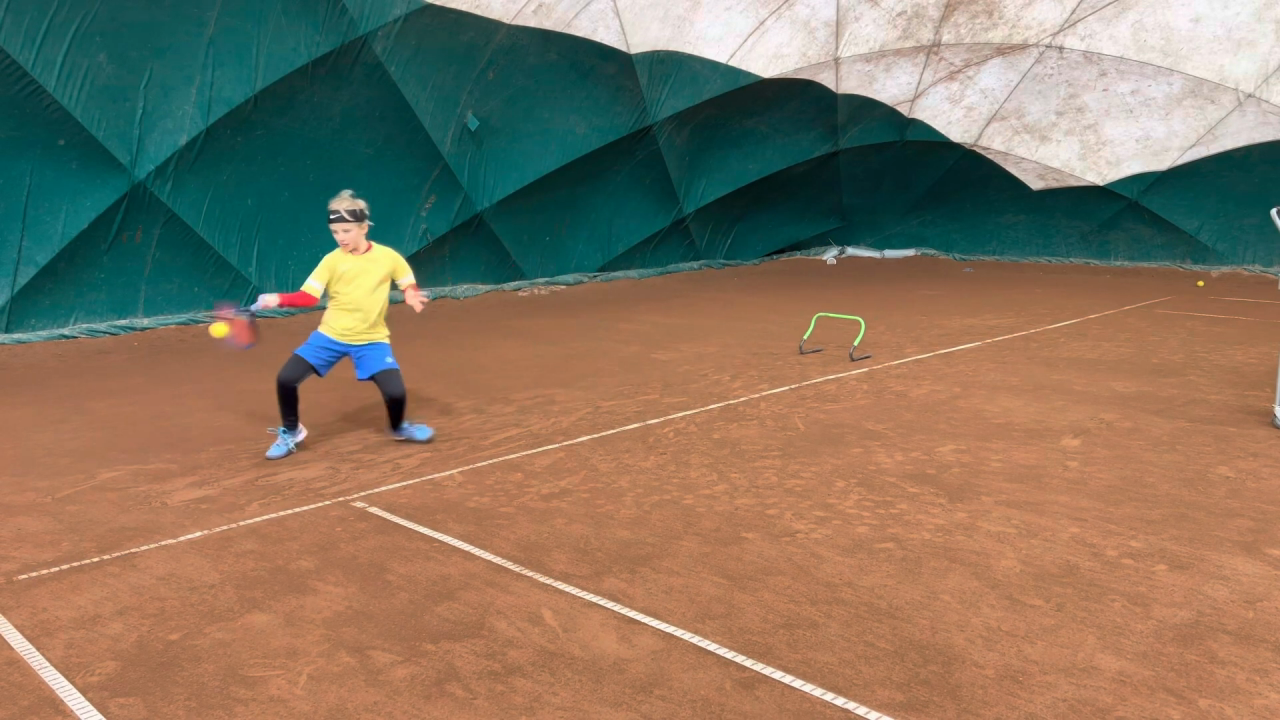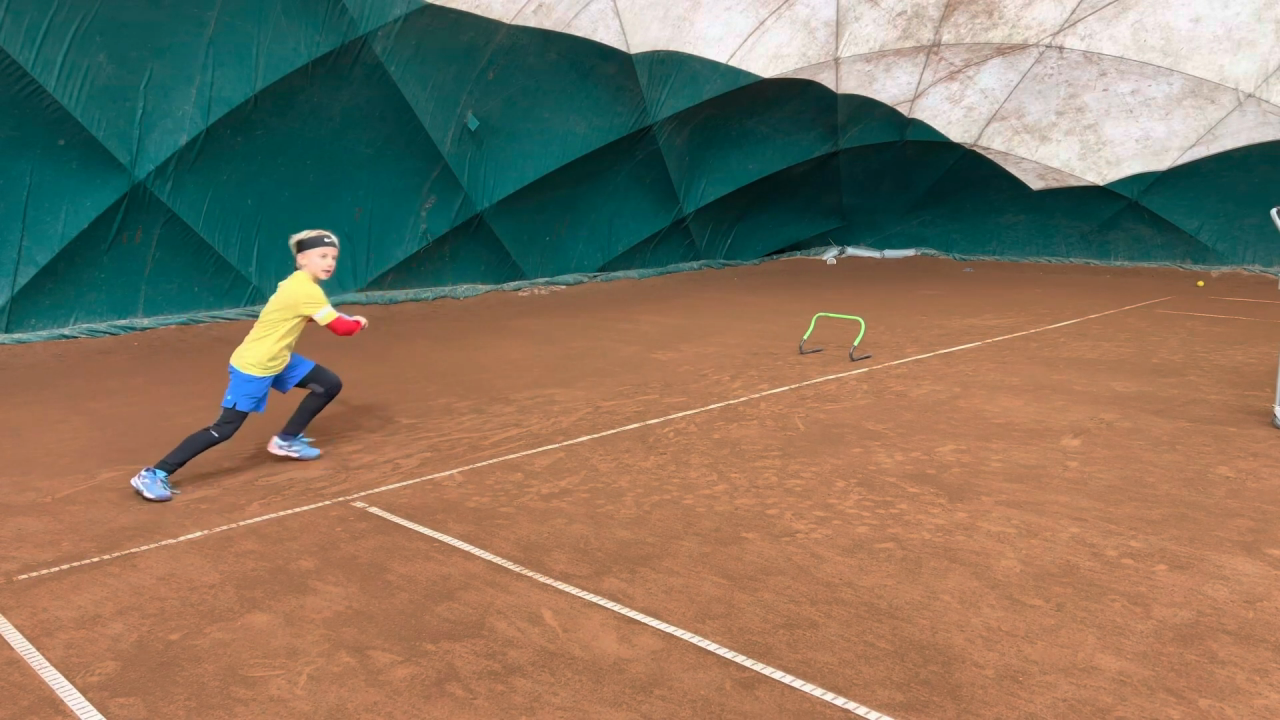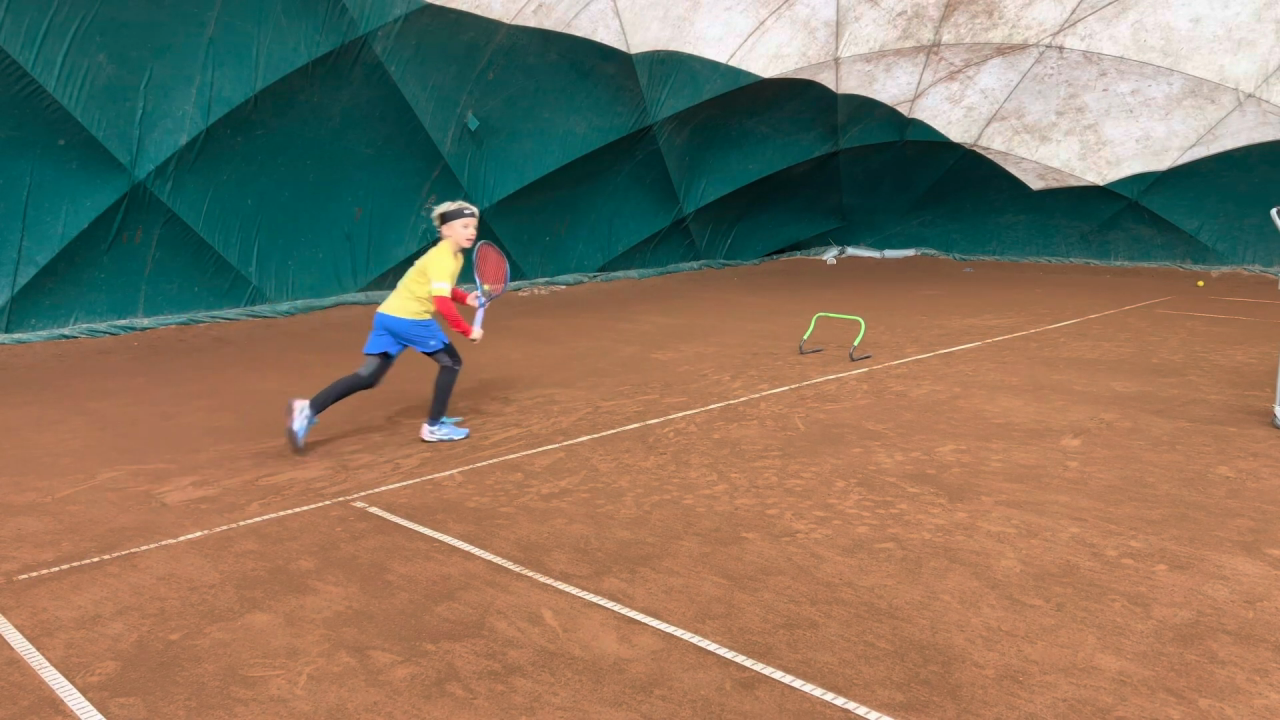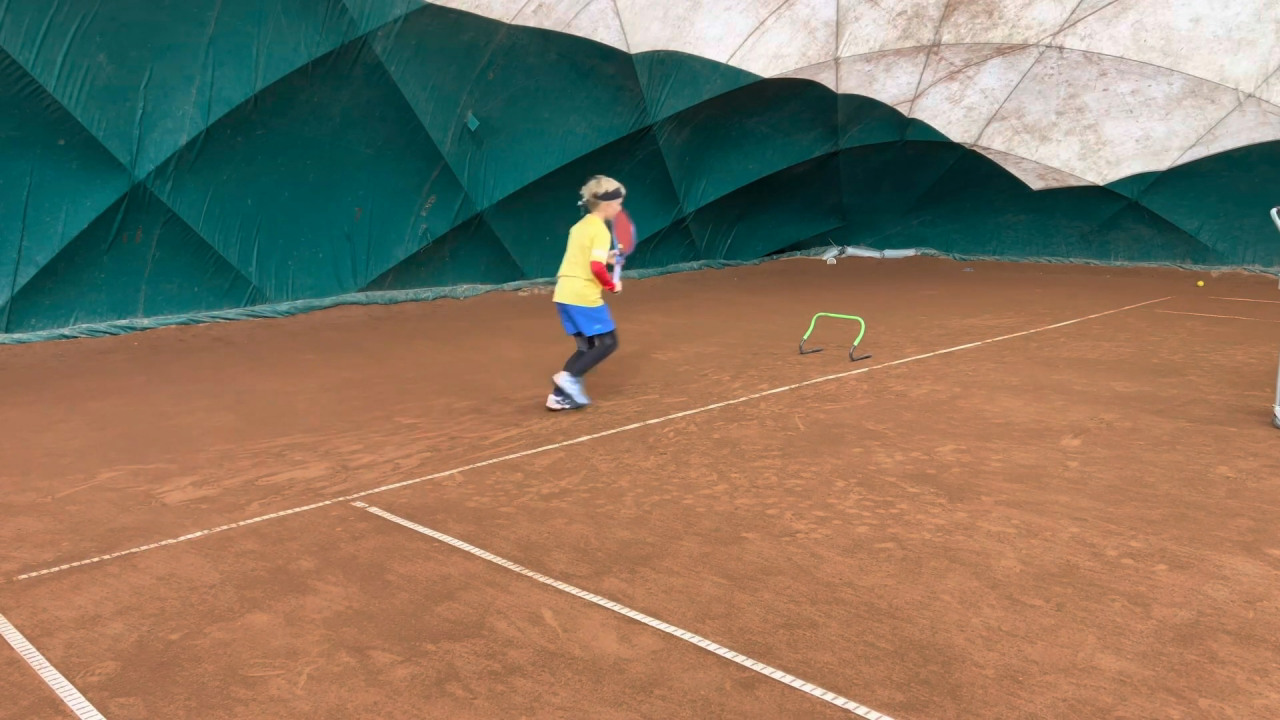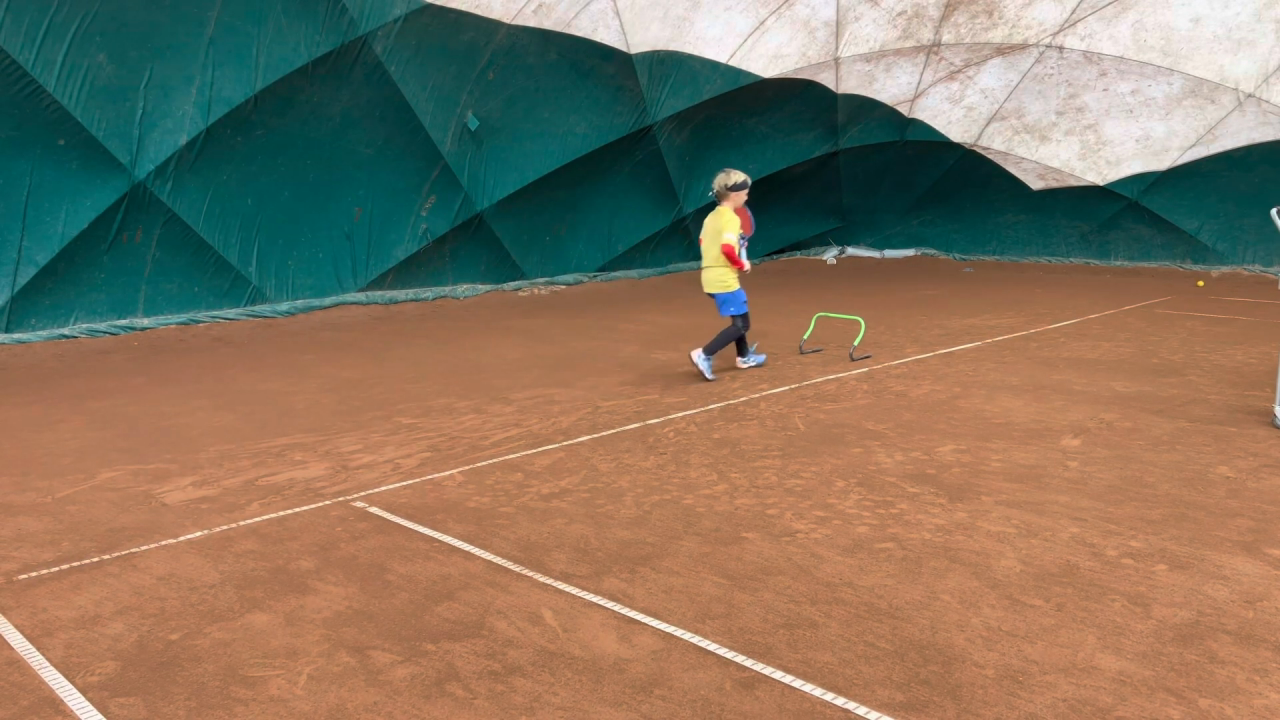
dt=0.4s
person 1, frame 1
left shoulder: (389, 256)
right shoulder: (330, 260)
left elbow: (409, 285)
right elbow: (307, 297)
left wrist: (413, 295)
right wrist: (279, 299)
left hip: (371, 339)
right hip: (332, 334)
left knee: (395, 392)
right knee: (287, 379)
left ankle: (398, 426)
right ankle: (290, 430)
person 1, frame 2
left shoulder: (299, 283)
right shoulder: (307, 291)
right elbow: (340, 326)
left wrist: (325, 313)
right wrist: (358, 324)
left hip: (278, 361)
right hip: (253, 366)
left knee: (330, 385)
right knee: (223, 431)
left ankle: (288, 439)
right ankle: (155, 474)
person 1, frame 3
left shoulder: (455, 257)
right shoulder: (441, 260)
left elbow: (445, 290)
right elbow: (442, 304)
left wrist: (466, 298)
right wrist: (466, 330)
left hip: (388, 315)
right hip: (409, 318)
left knee: (367, 376)
right knee: (452, 363)
left ankle: (307, 409)
right ankle: (435, 425)
person 1, frame 4
left shoulder: (578, 227)
right shoulder: (600, 231)
right elbow: (596, 267)
left wrist: (605, 259)
right wrist: (611, 284)
left hip: (564, 295)
right hip: (585, 297)
left knee: (586, 347)
right knee: (608, 343)
left ankle: (560, 396)
right ankle: (570, 377)
person 1, frame 5
left shoulder: (713, 216)
right shoulder: (732, 219)
left elbow: (703, 243)
right elbow: (728, 249)
right wrist: (742, 264)
left hip: (712, 279)
right hip: (724, 281)
left knee: (740, 320)
right knee: (741, 324)
left ankle: (744, 356)
right ankle: (703, 354)
